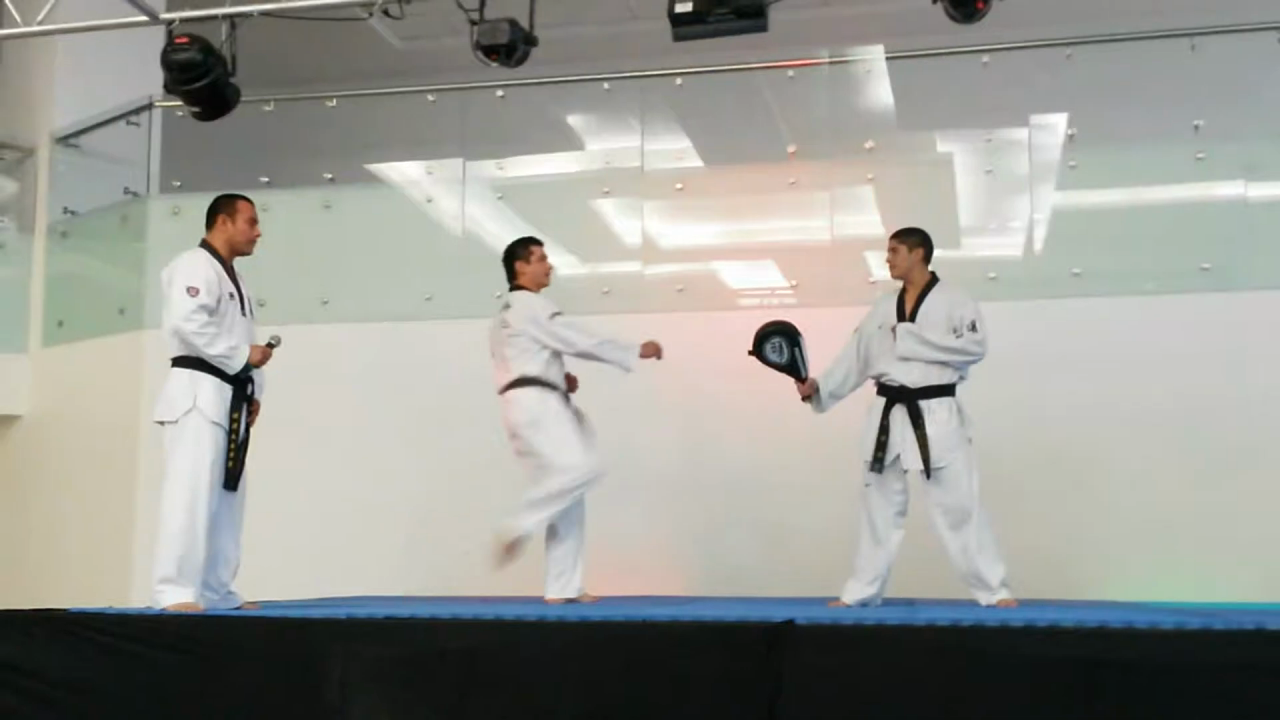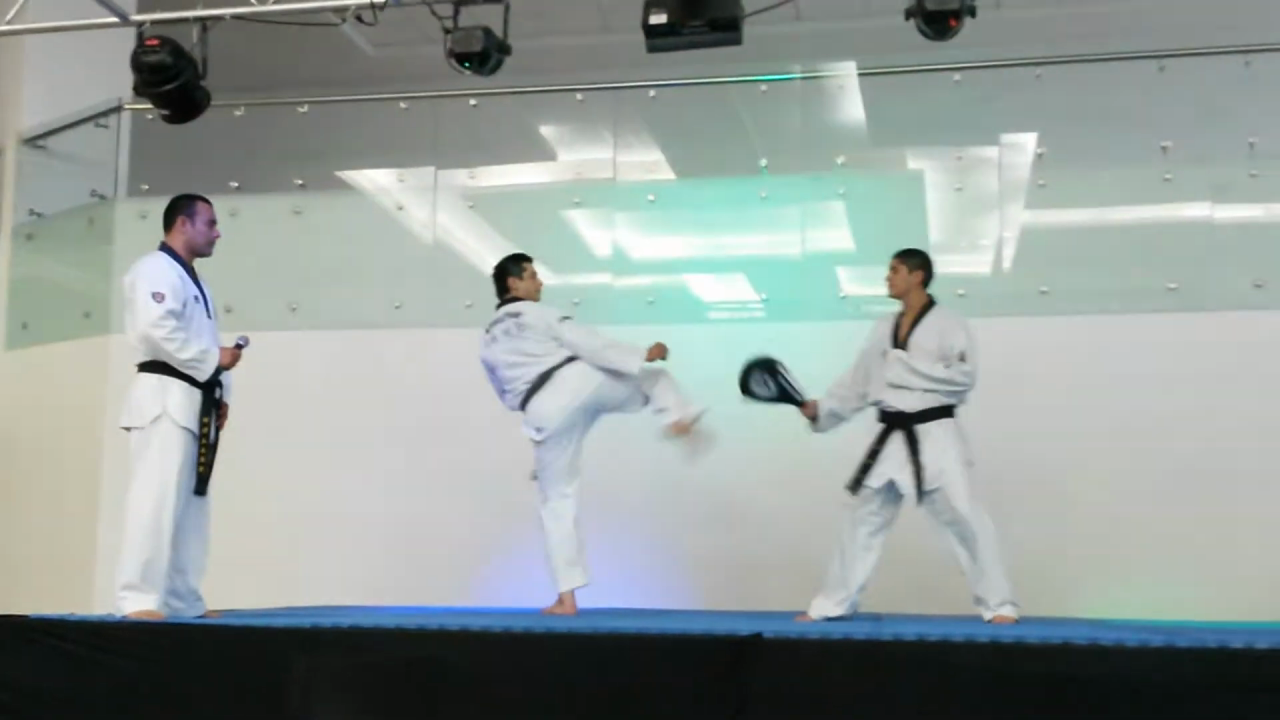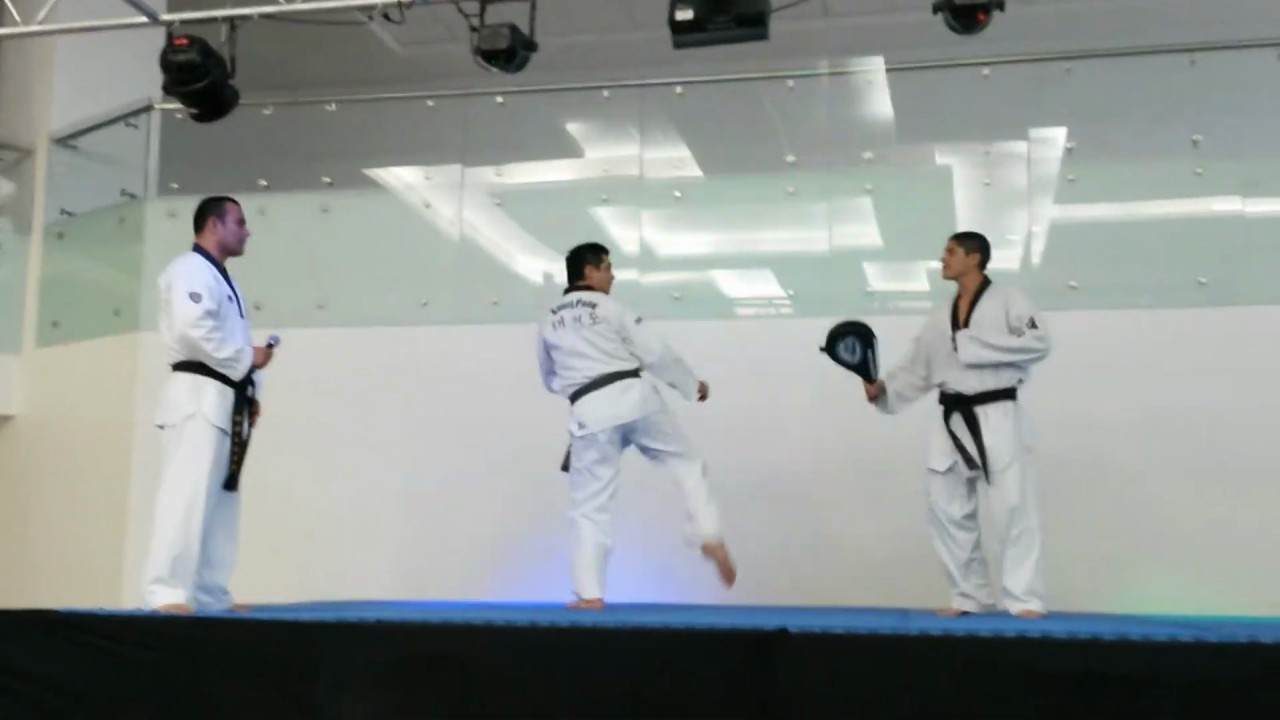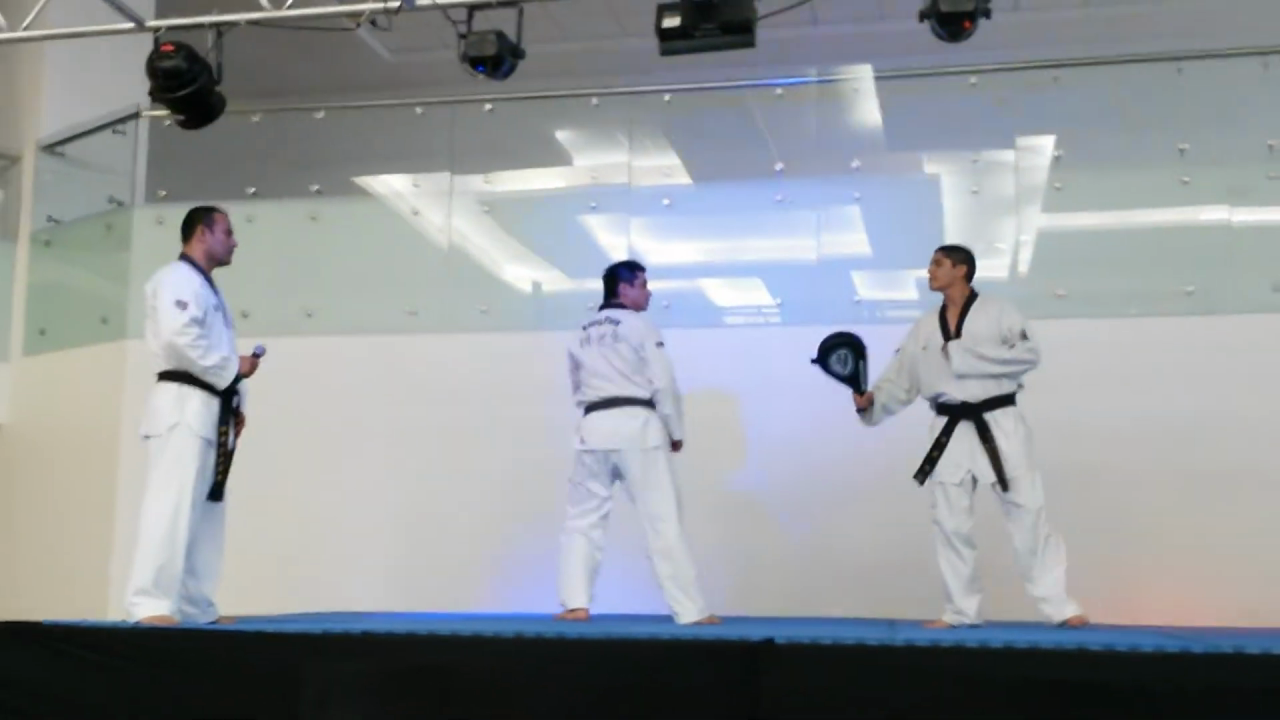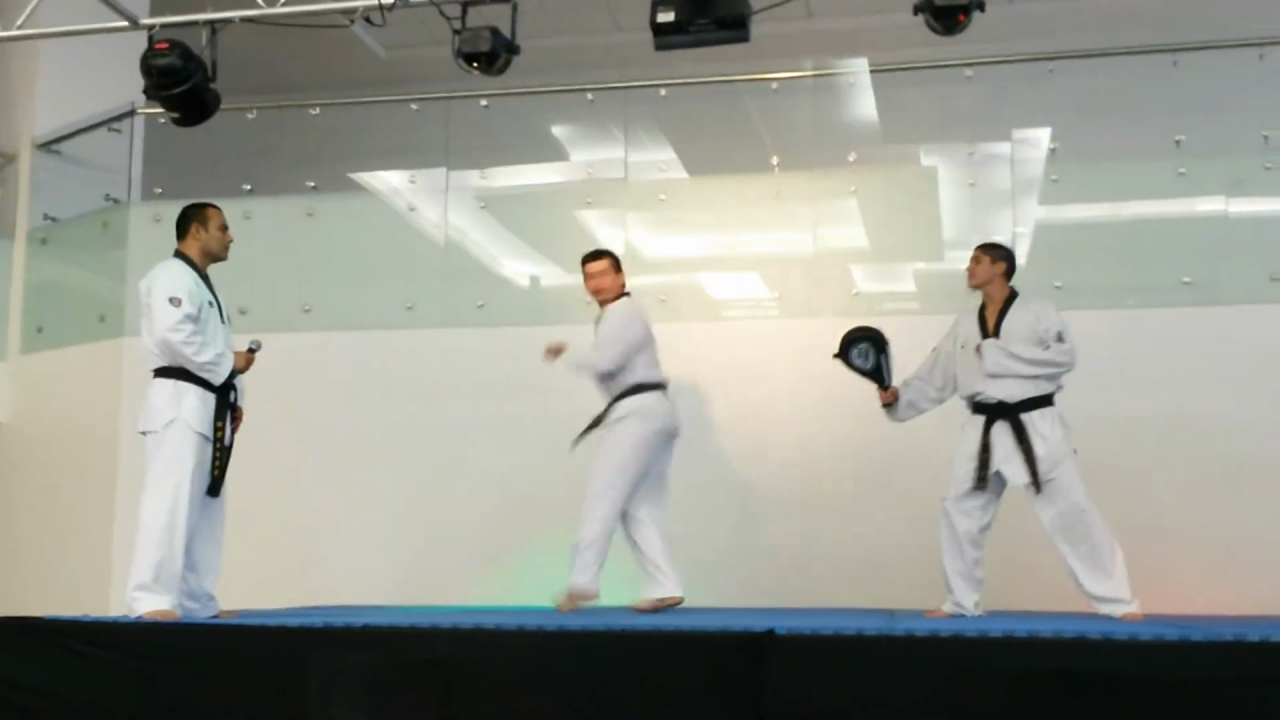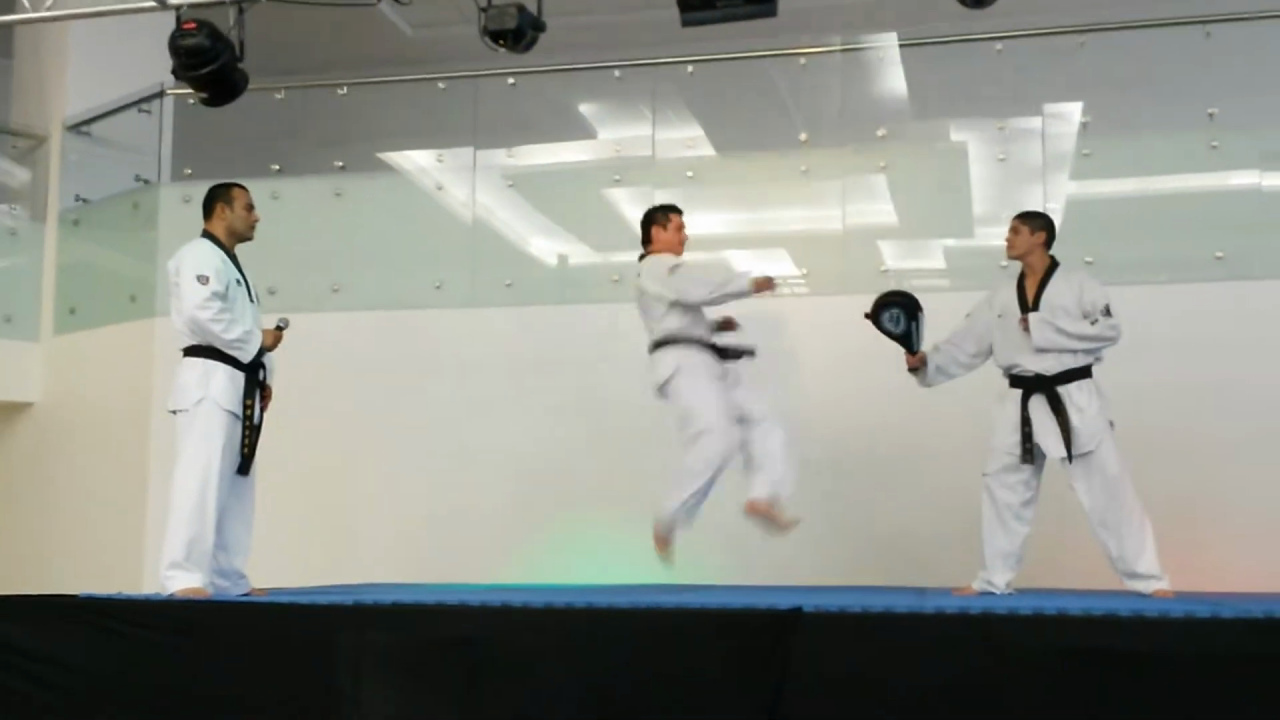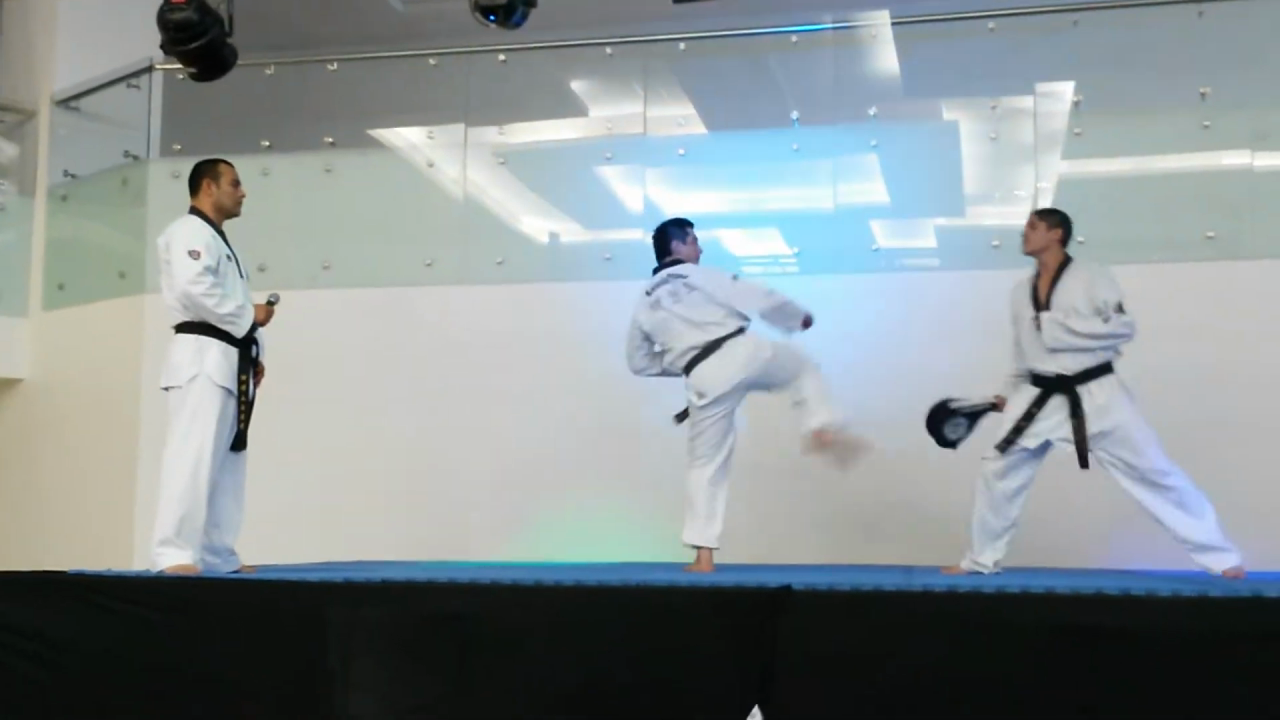
dt=0.4s
person 1, frame 1
left shoulder: (233, 279)
right shoulder: (194, 266)
right elbow: (187, 324)
left wrist: (252, 391)
right wrist: (244, 356)
left hip: (228, 399)
right hip: (198, 394)
left knee: (225, 496)
right knee: (191, 492)
left ankle: (216, 591)
right ankle: (175, 591)
person 1, frame 2
left shoulder: (192, 280)
right shoulder: (156, 269)
right elbow: (156, 330)
left wrist: (219, 393)
right wrist: (213, 360)
left hip: (192, 403)
right hip: (165, 399)
left knee: (190, 502)
right knee: (156, 497)
left ankle: (180, 599)
right ankle: (138, 598)
person 1, frame 3
left shoulder: (222, 280)
right shoulder: (191, 270)
right elbow: (192, 331)
left wrist: (249, 392)
right wrist: (248, 358)
left hip: (223, 401)
right hip: (199, 397)
left knee: (220, 498)
right knee: (187, 493)
left ankle: (208, 593)
right ankle: (165, 592)
person 1, frame 4
left shoulder: (207, 289)
right shoulder: (178, 278)
right elbow: (178, 338)
left wrist: (234, 402)
right wrist: (234, 367)
left hip: (209, 410)
right hip: (183, 407)
left knee: (206, 509)
right knee: (172, 503)
left ankle: (194, 605)
right ankle: (149, 604)
person 1, frame 5
left shoulder: (204, 286)
right shoulder: (173, 276)
right elbow: (173, 335)
left wrist: (232, 397)
right wrist: (229, 364)
left hip: (207, 406)
right hip: (180, 402)
left knee: (205, 506)
right knee: (170, 500)
left ankle: (195, 600)
right ankle: (150, 599)
person 1, frame 6
left shoulder: (232, 266)
right shoulder: (199, 255)
right elbow: (201, 314)
left wrist: (262, 377)
right wrist: (257, 341)
left hip: (237, 385)
right hip: (210, 382)
left knee: (236, 485)
right knee: (200, 479)
left ankle: (227, 577)
right ankle: (183, 577)
person 1, frame 7
left shoulder: (219, 241)
right shoulder: (189, 231)
right elbow: (193, 288)
left wrist: (253, 353)
right wrist: (249, 316)
left hip: (229, 361)
right hip: (203, 357)
left knee: (227, 460)
right knee: (193, 455)
left ankle: (217, 554)
right ankle: (172, 554)
person 2, frame 1
left shoulder: (953, 299)
right shoulder: (883, 309)
left elbow: (975, 346)
right elbow: (855, 359)
left wrist: (914, 341)
right wrist: (819, 387)
left hip: (936, 413)
right hip: (889, 414)
left knee: (958, 504)
right knee: (880, 504)
left ankle: (994, 590)
right ankle: (862, 590)
person 2, frame 2
left shoulder: (948, 323)
right shoulder: (885, 329)
left elbow: (963, 376)
right elbow: (858, 382)
left wrist: (904, 367)
right wrist: (822, 409)
left hip: (935, 435)
right hip: (890, 437)
left knee: (966, 520)
right knee: (863, 521)
left ankle: (997, 604)
right ankle: (830, 607)
person 2, frame 3
left shoulder: (1008, 300)
right shoulder: (942, 315)
left elbow: (1038, 344)
right elbow: (917, 369)
left wrist: (976, 345)
right wrist: (884, 389)
left hip: (994, 416)
right hip: (952, 419)
left knee: (1010, 507)
right knee: (946, 507)
left ankle: (1024, 599)
right ankle: (970, 596)
person 2, frame 4
left shoulder: (997, 311)
right shoulder: (925, 328)
left elbow: (1027, 355)
right elbow: (899, 381)
left wrist: (964, 355)
right wrist: (870, 401)
left hip: (997, 422)
right hip: (951, 430)
left knee: (1028, 510)
right knee: (950, 522)
left ankle: (1059, 605)
right ankle: (960, 610)
person 2, frame 5
left shoulder: (1037, 312)
right shoulder: (963, 327)
left elbow: (1064, 356)
right elbow: (933, 380)
left wrist: (996, 354)
right wrist: (898, 397)
left hip: (1036, 425)
right hip: (986, 429)
left knee: (1073, 513)
right knee: (960, 511)
left ankle: (1117, 602)
right ankle: (961, 601)
person 2, frame 6
left shoulder: (1078, 283)
right shoulder: (1000, 298)
left elbow: (1109, 330)
right elbow: (966, 346)
left wrist: (1043, 327)
right wrist: (925, 362)
left hip: (1073, 398)
right hip: (1023, 403)
left knee: (1109, 488)
right knee: (1003, 486)
left ankle: (1148, 579)
right ankle: (994, 579)
person 2, frame 7
left shoulder: (1093, 278)
right shoulder: (1021, 293)
left elbow: (1121, 328)
left wrist: (1056, 327)
right wrist: (1009, 396)
left hip: (1098, 394)
right hip: (1044, 398)
left knee: (1152, 469)
right knee: (998, 471)
left ankle: (1219, 554)
right ankle: (980, 559)
person 3, frame 1
left shoulder: (506, 317)
right shoulder: (529, 304)
right elbow: (579, 340)
left wrist: (558, 380)
right wrist: (636, 351)
left hip: (531, 405)
right hip: (534, 404)
left knee: (567, 497)
right knee: (576, 471)
left ankle: (563, 588)
right ankle: (518, 529)
person 3, frame 2
left shoulder: (489, 343)
right shoulder: (538, 315)
left elbow: (509, 398)
right elbow: (587, 344)
right wrist: (642, 354)
left hip: (545, 414)
right hip: (578, 383)
left knee: (558, 504)
right knee: (652, 377)
left ankle: (567, 596)
right ankle: (680, 419)
person 3, frame 3
left shoulder: (550, 322)
right shoulder: (609, 307)
left elbow: (551, 380)
right elbow: (656, 352)
right wrist: (693, 385)
left hip: (590, 413)
right hip: (633, 397)
left knee: (589, 506)
right knee: (686, 463)
left ankle: (589, 593)
right ankle: (710, 537)
person 3, frame 4
left shoulder: (584, 336)
right shoulder: (641, 326)
left elbow: (579, 392)
right elbow: (663, 383)
right wrist: (675, 431)
left hip: (594, 429)
right hip: (638, 427)
left knee: (582, 520)
right knee: (663, 522)
left ankle: (575, 604)
right ankle: (691, 610)
person 3, frame 5
left shoulder: (627, 312)
right shoulder: (594, 322)
left elbow: (602, 361)
left wrist: (563, 353)
left hip: (640, 412)
right hip: (634, 415)
left knee: (603, 500)
right knee: (640, 509)
left ankle: (582, 585)
right ankle: (666, 589)
person 3, frame 6
left shoulder: (658, 273)
right shoulder: (659, 269)
right elbow: (698, 287)
left wrist: (715, 326)
right wrist: (751, 283)
left hip: (704, 363)
right hip: (684, 365)
left knee: (764, 422)
right knee: (718, 441)
left ankle: (763, 499)
right ankle: (670, 520)
person 3, frame 7
left shoulder: (644, 306)
right shoulder: (708, 277)
left elbow: (638, 362)
right elbow: (767, 301)
right wrist: (799, 317)
left hip: (709, 381)
right hip: (752, 355)
left knee: (705, 467)
right knee: (802, 370)
left ankle: (704, 555)
right ankle: (823, 430)
